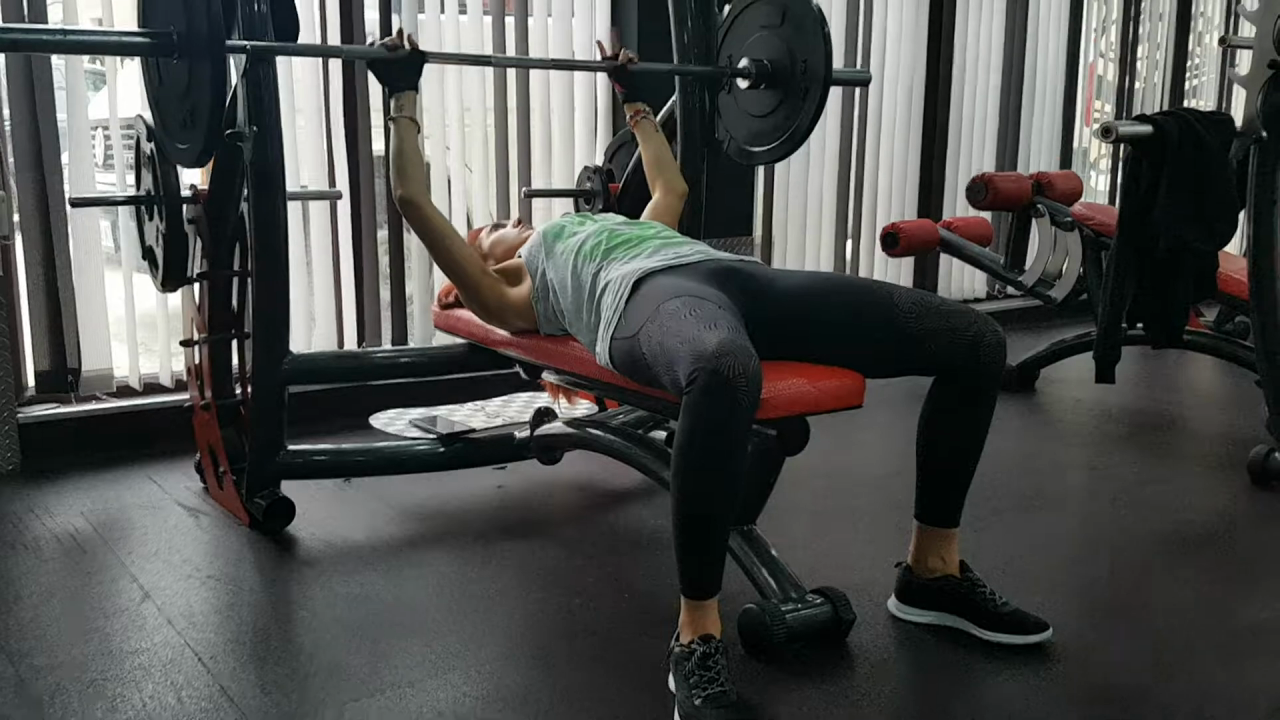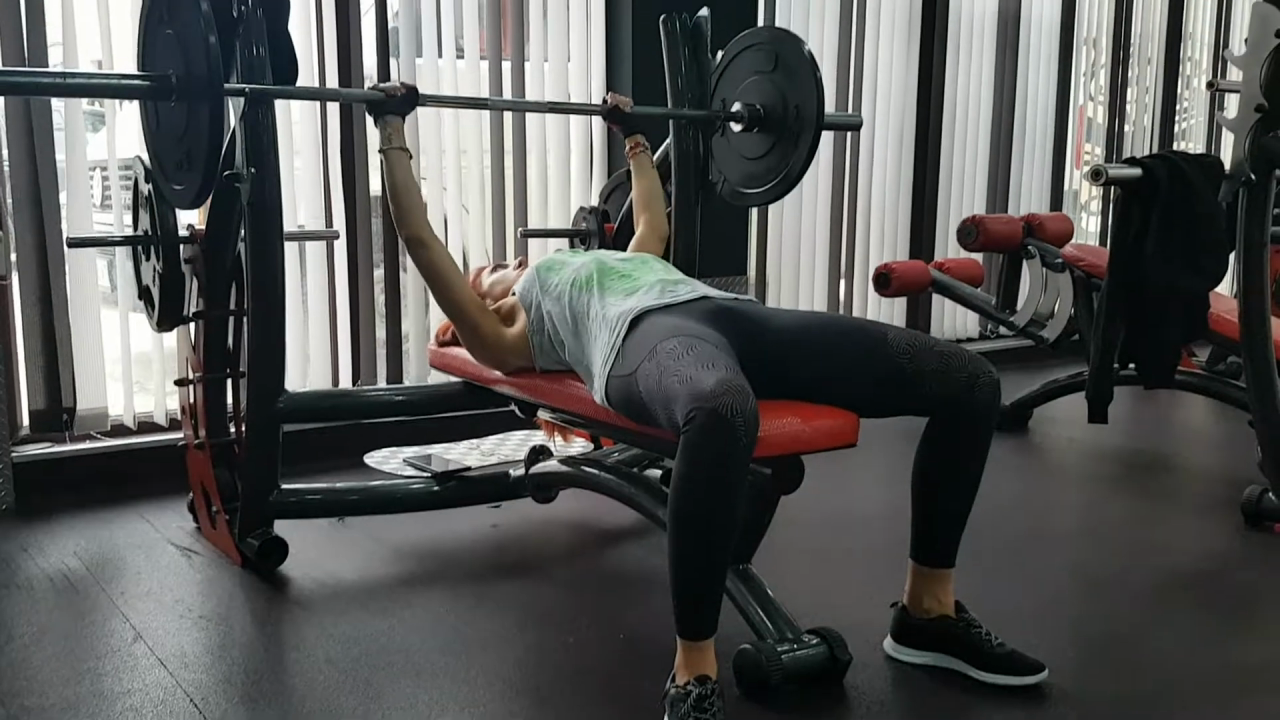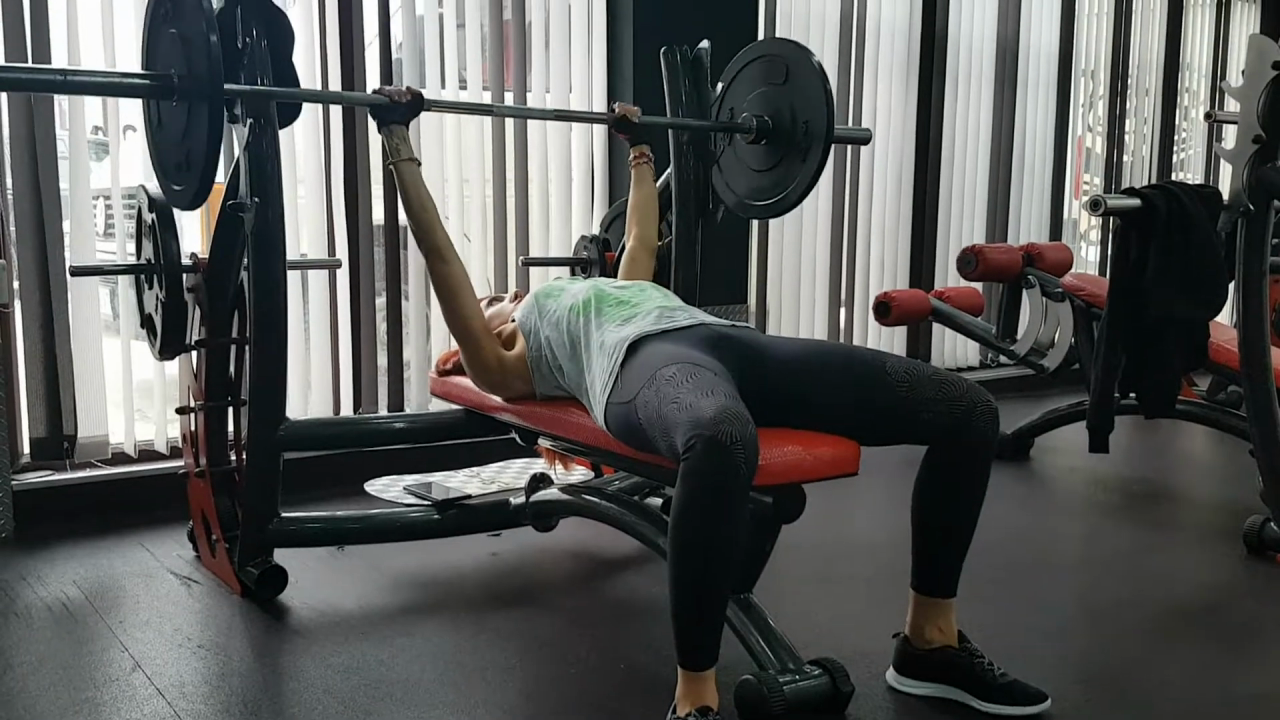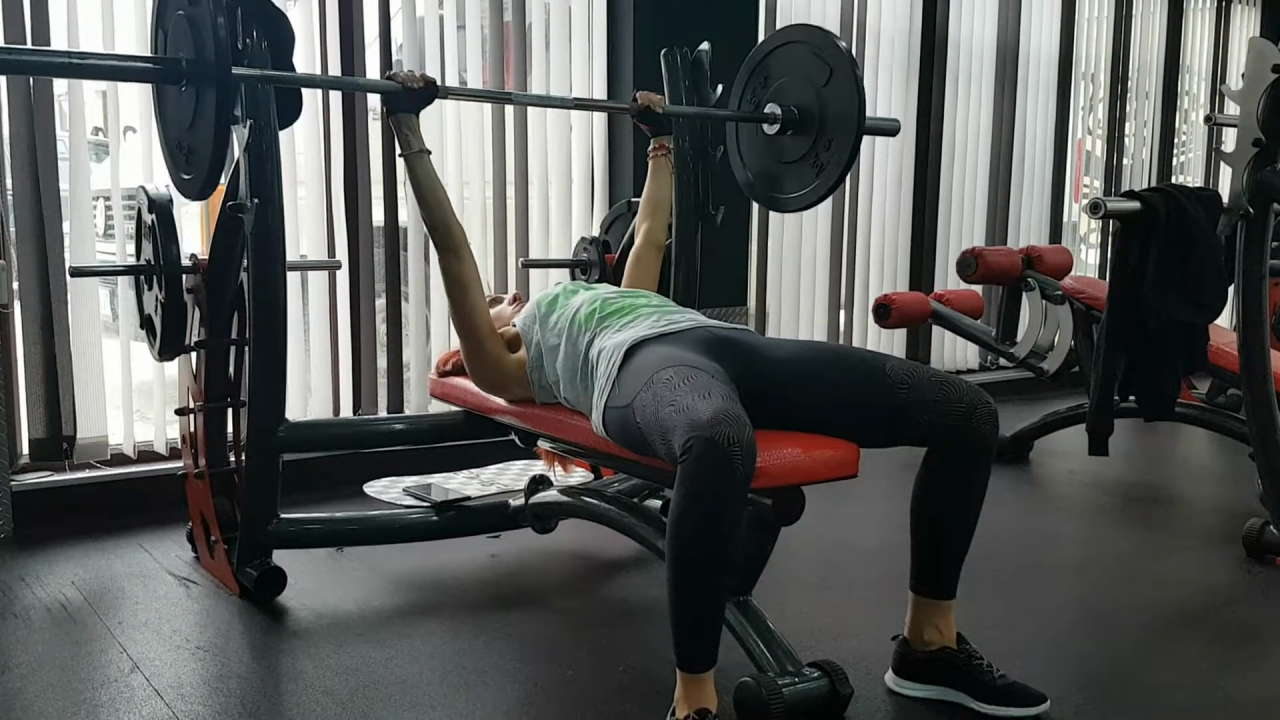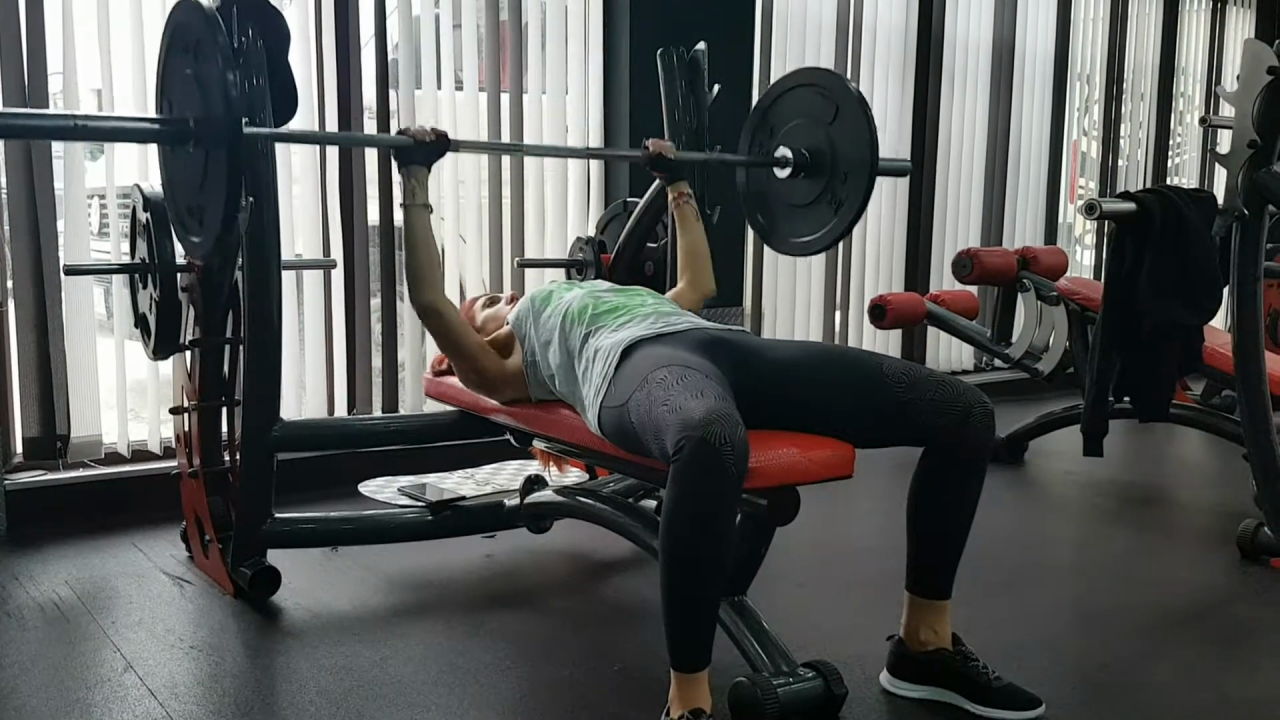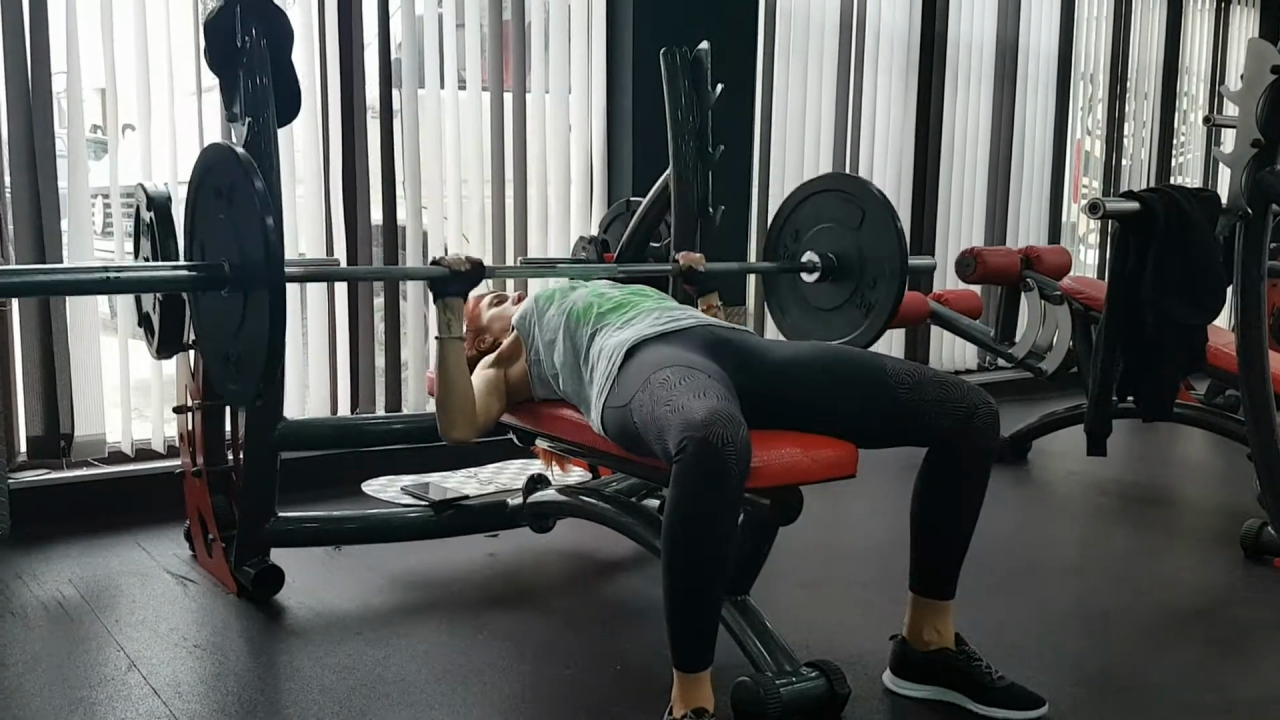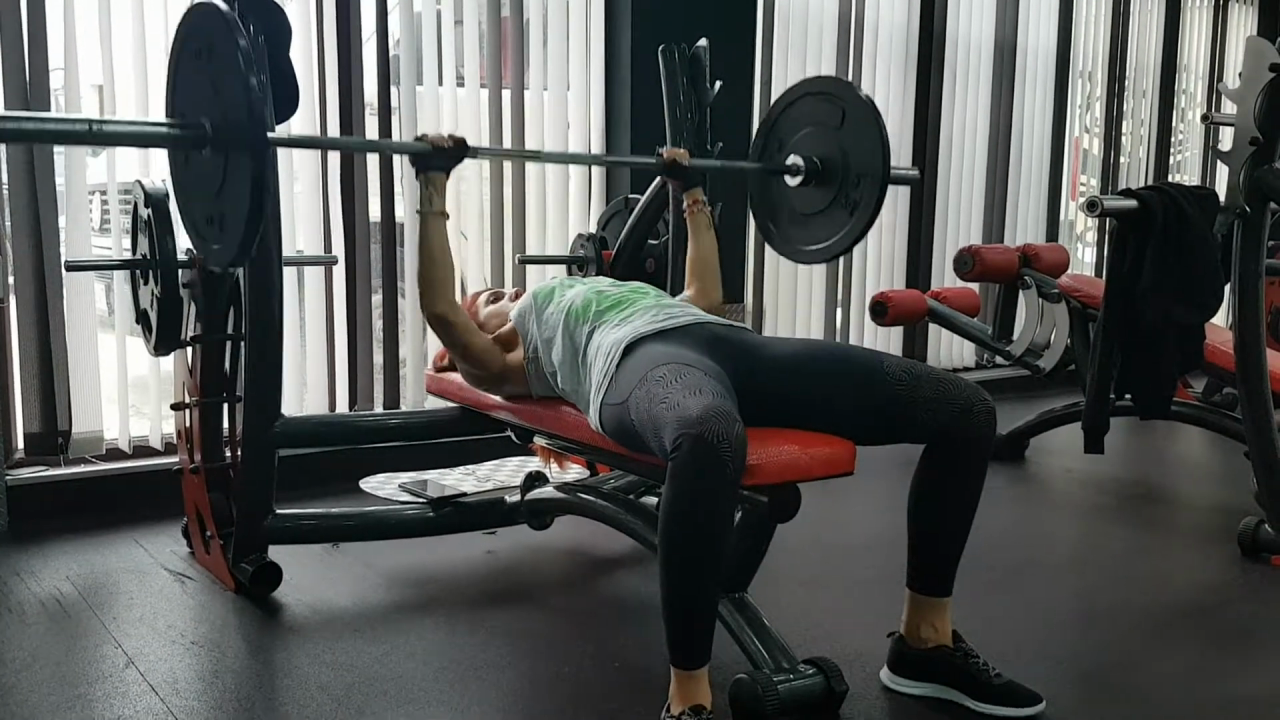
dt=0.7s
person 1, frame 1
left shoulder: (601, 230)
right shoulder: (512, 297)
left elbow: (672, 188)
right elbow: (415, 203)
left wrist: (633, 101)
right wrist: (402, 94)
left knee: (973, 341)
right knee: (724, 370)
left ankle: (931, 572)
right ankle: (696, 636)
person 1, frame 2
left shoulder: (594, 278)
right shoulder: (507, 338)
left elbow: (654, 226)
right elbow: (419, 237)
left wrist: (633, 139)
right wrist: (392, 129)
left knee: (968, 382)
right knee: (721, 410)
left ankle: (928, 612)
person 1, frame 3
left shoulder: (592, 303)
right shoulder: (505, 368)
left elbow: (641, 243)
right elbow: (440, 256)
left wrist: (639, 150)
right wrist: (397, 141)
left knee: (967, 410)
right knee: (720, 439)
left ankle: (930, 643)
person 1, frame 4
left shoulder: (608, 307)
right shoulder: (506, 367)
left elbow: (650, 238)
right elbow: (452, 249)
left wrist: (660, 141)
right wrist: (409, 130)
left hip: (728, 345)
right hip: (645, 364)
left knee: (966, 412)
right knee: (718, 442)
left ankle: (929, 646)
person 1, frame 5
left shoulder: (590, 304)
right shoulder: (501, 371)
left elbow: (698, 288)
right elbow: (430, 305)
left wrist: (677, 186)
right wrist: (415, 179)
left hip: (724, 347)
left knee: (963, 413)
right knee: (710, 441)
left ankle: (924, 646)
person 1, frame 6
left shoulder: (604, 300)
right shoulder: (505, 362)
right elbow: (458, 426)
left wrist: (705, 288)
right wrist: (449, 306)
left knee: (967, 413)
right knee: (713, 441)
left ankle: (927, 645)
person 1, frame 7
left shoulder: (600, 302)
right shoulder: (505, 365)
left elbow: (706, 294)
right elbow: (440, 312)
left wrist: (692, 193)
right wrist: (433, 189)
left knee: (965, 411)
right knee: (709, 437)
left ankle: (925, 644)
